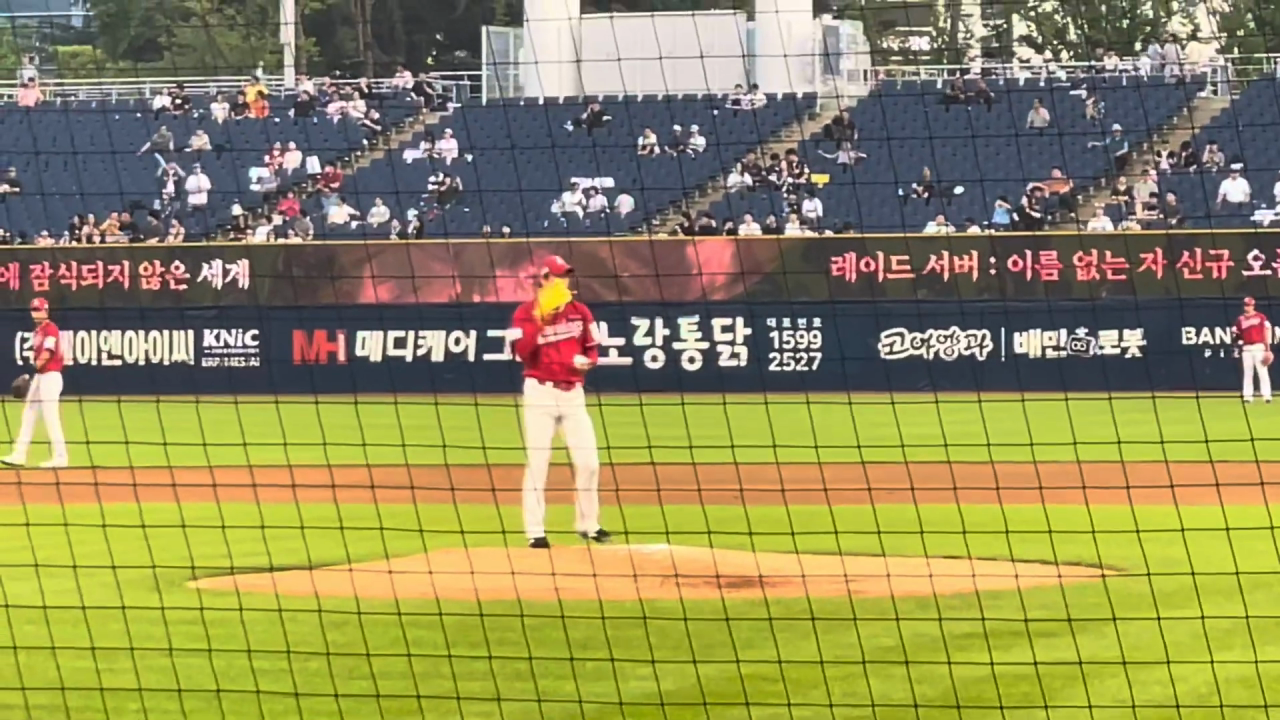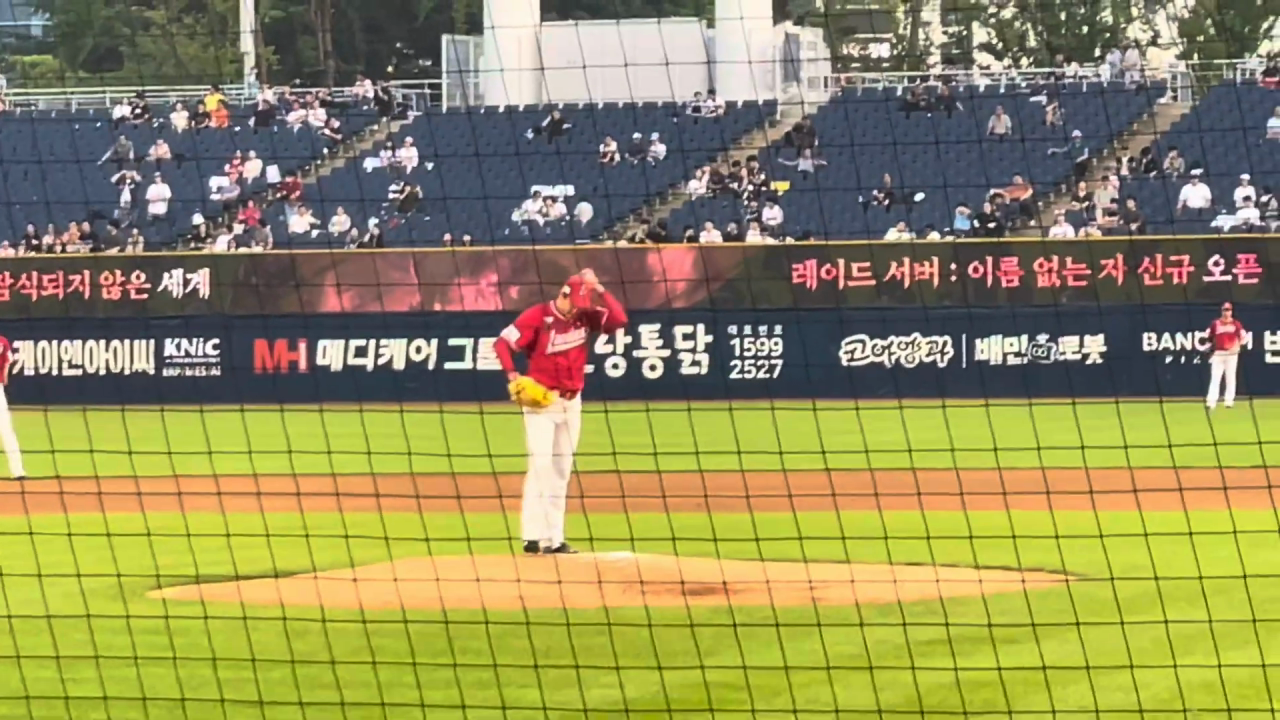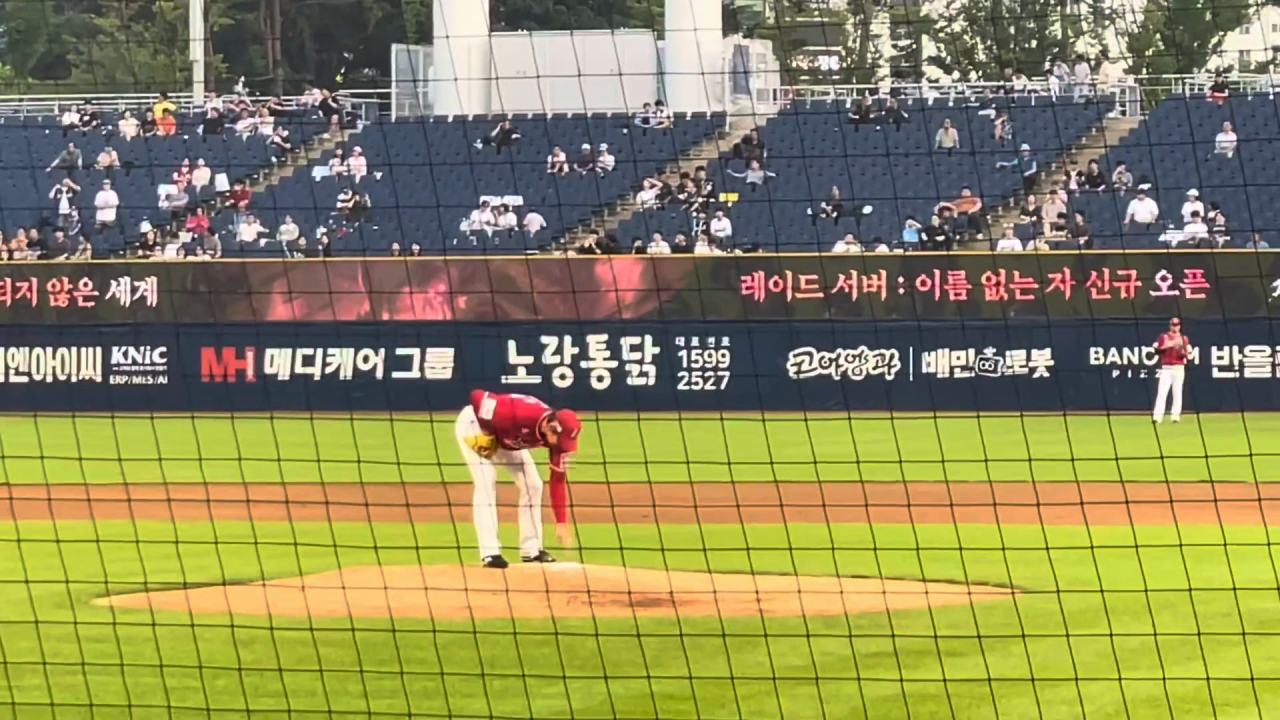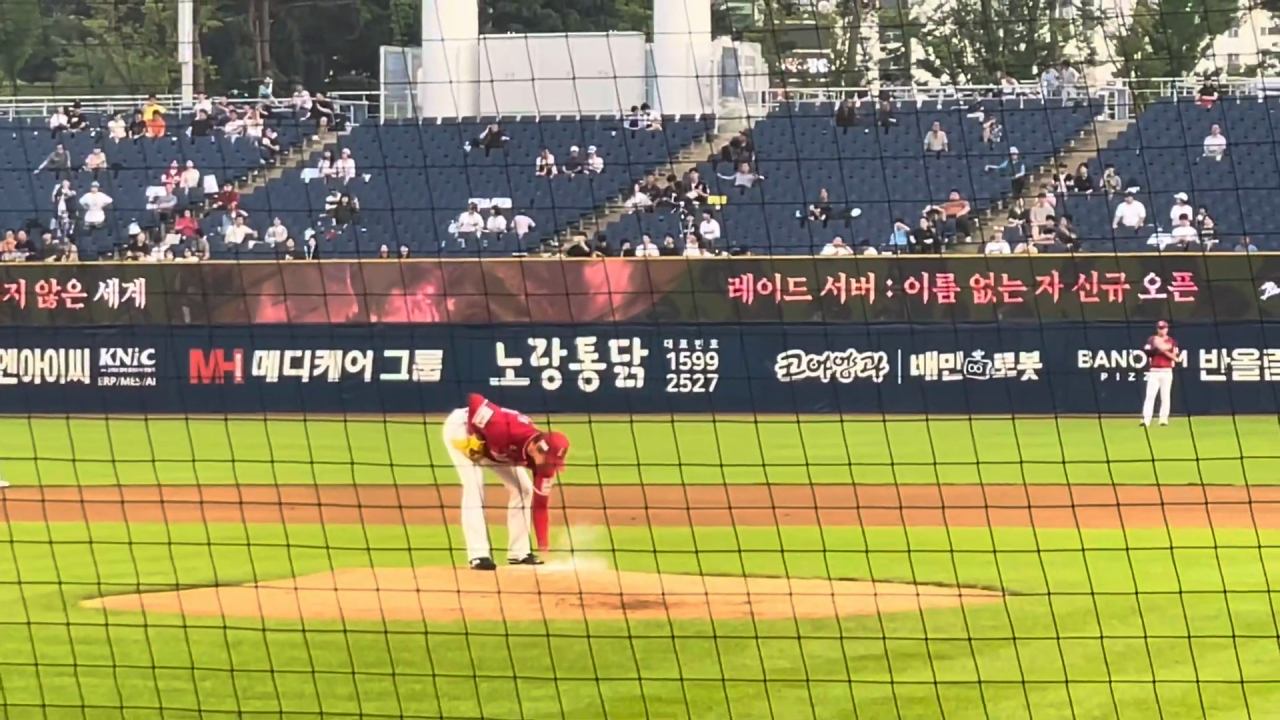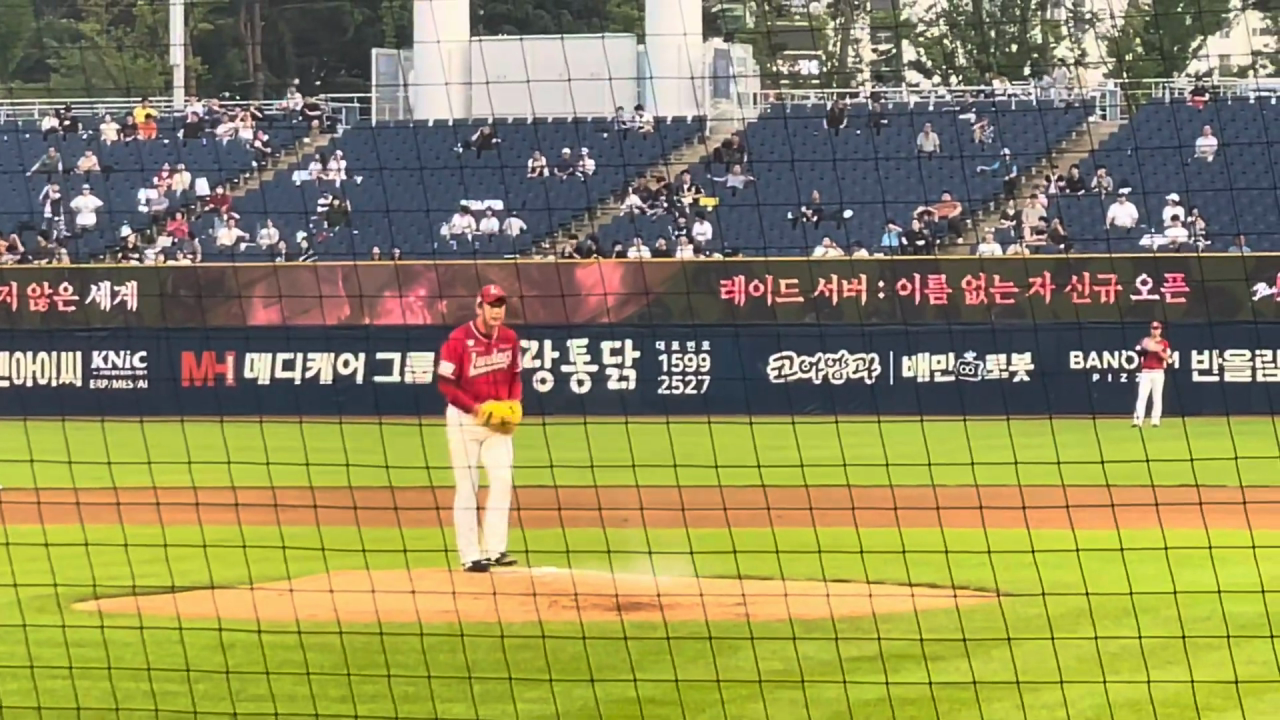
dt=1s
person 1, frame 1
left shoulder: (580, 311)
right shoulder: (525, 312)
left elbow: (593, 349)
right elbow: (522, 352)
left wrist: (589, 361)
right wrist: (539, 319)
left hip: (573, 393)
right hip: (539, 393)
left knee: (588, 462)
right knee: (537, 464)
left ankle: (588, 523)
right ankle: (535, 532)
person 1, frame 2
left shoulder: (586, 316)
right shoulder: (537, 316)
left elbow: (621, 321)
right elbow: (502, 343)
left wrist: (599, 290)
right wrist: (512, 375)
left hip: (572, 402)
left knee: (562, 470)
right knee: (540, 465)
left ankle: (552, 539)
right ankle: (531, 535)
person 1, frame 3
left shoulder: (558, 429)
right shoulder: (520, 414)
left elbow: (558, 478)
right elbow: (477, 397)
left wrist: (561, 524)
right wrist: (485, 432)
left hip: (505, 438)
right hip: (475, 426)
left knee: (533, 485)
right knee: (486, 485)
left ankle: (532, 549)
right ankle: (490, 553)
person 1, frame 4
left shoulder: (544, 458)
right shoulder: (509, 432)
left elbow: (540, 504)
right elbow: (473, 400)
left wrist: (543, 548)
right wrist: (474, 437)
left hip: (491, 444)
right hip: (461, 428)
left knee: (524, 489)
right knee: (474, 487)
left ankle: (520, 552)
right ankle: (478, 555)
person 1, frame 5
left shoulder: (510, 338)
right shoulder: (459, 339)
right elbow: (445, 383)
left wrist: (516, 402)
right wrist: (476, 408)
right hip: (465, 420)
left knee: (502, 482)
right knee: (467, 488)
left ankle: (494, 550)
right ankle: (469, 556)
